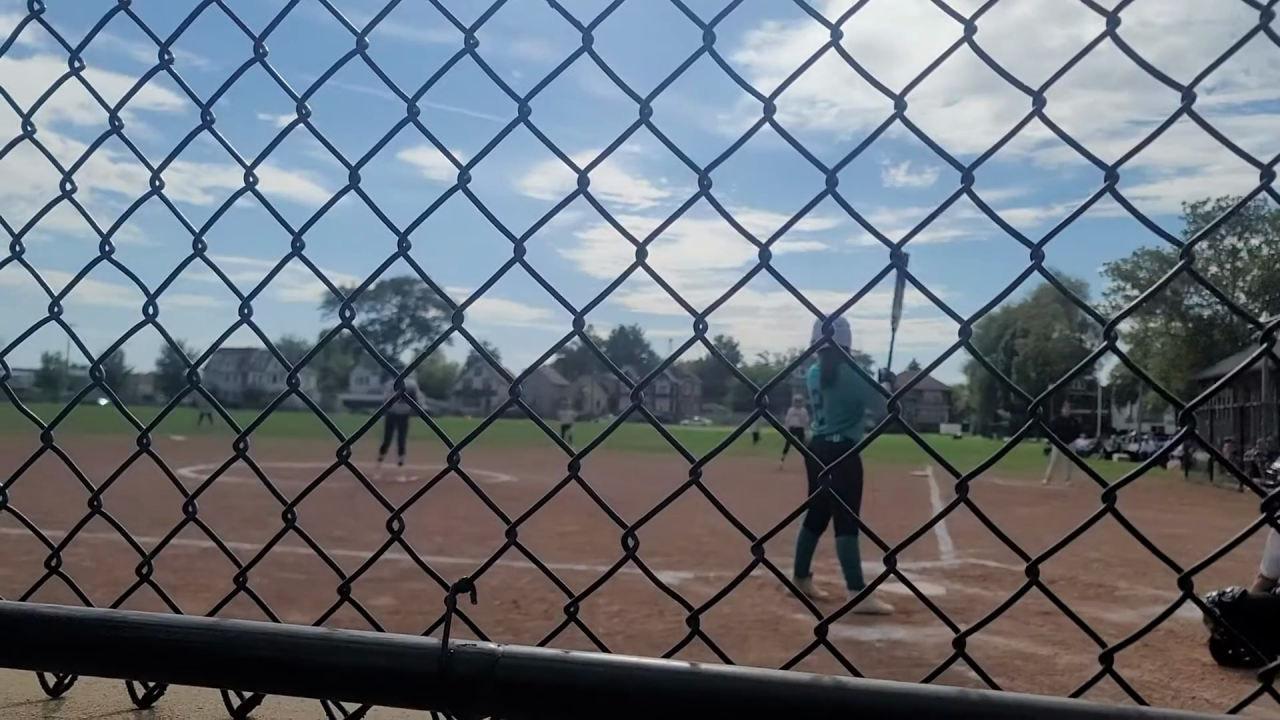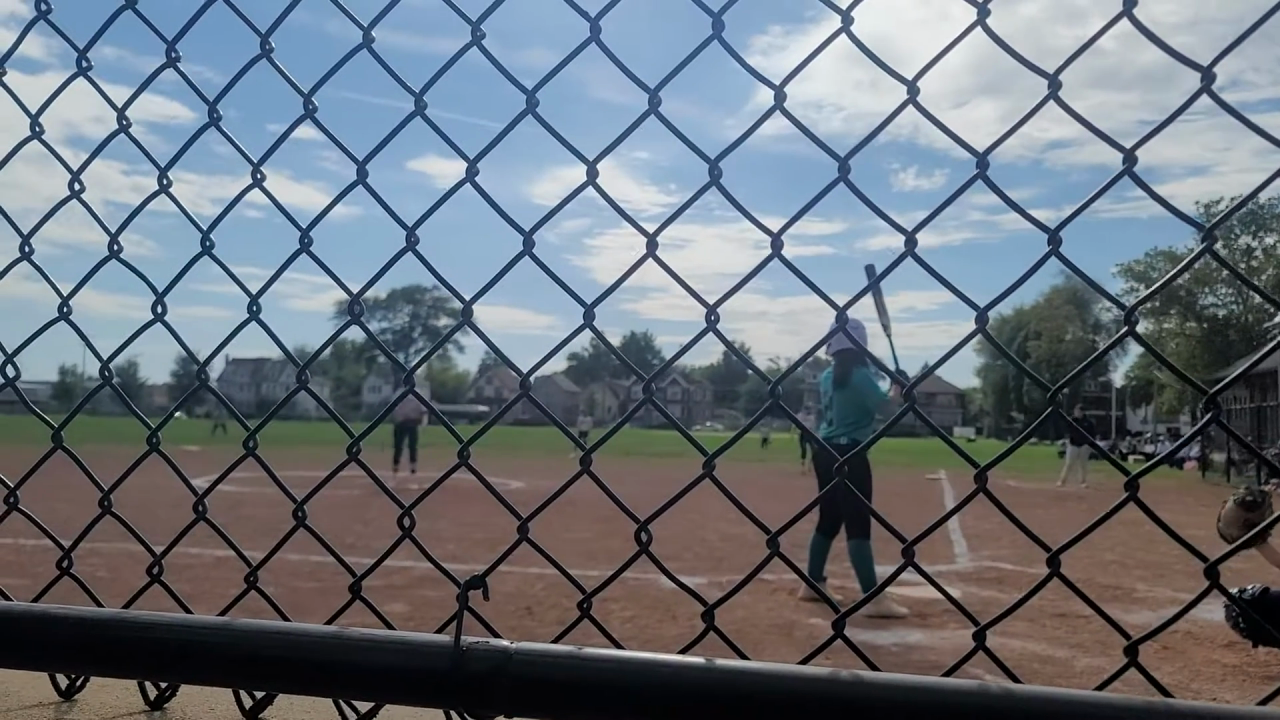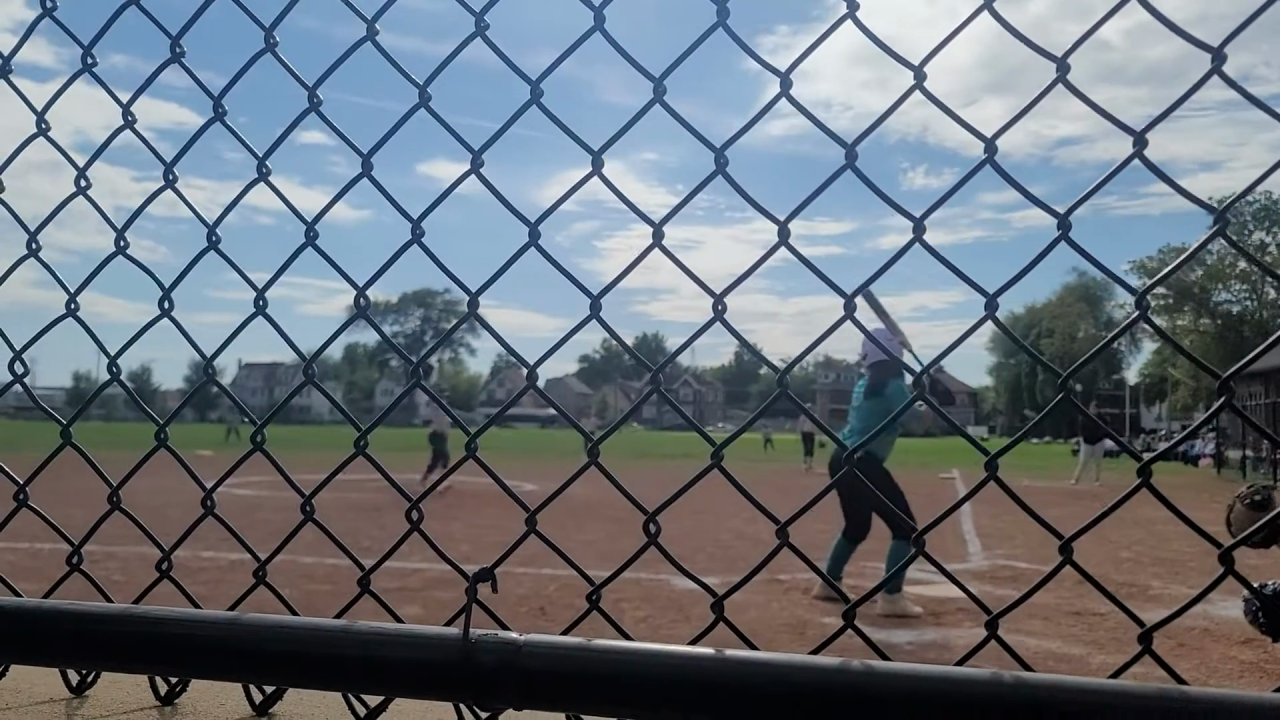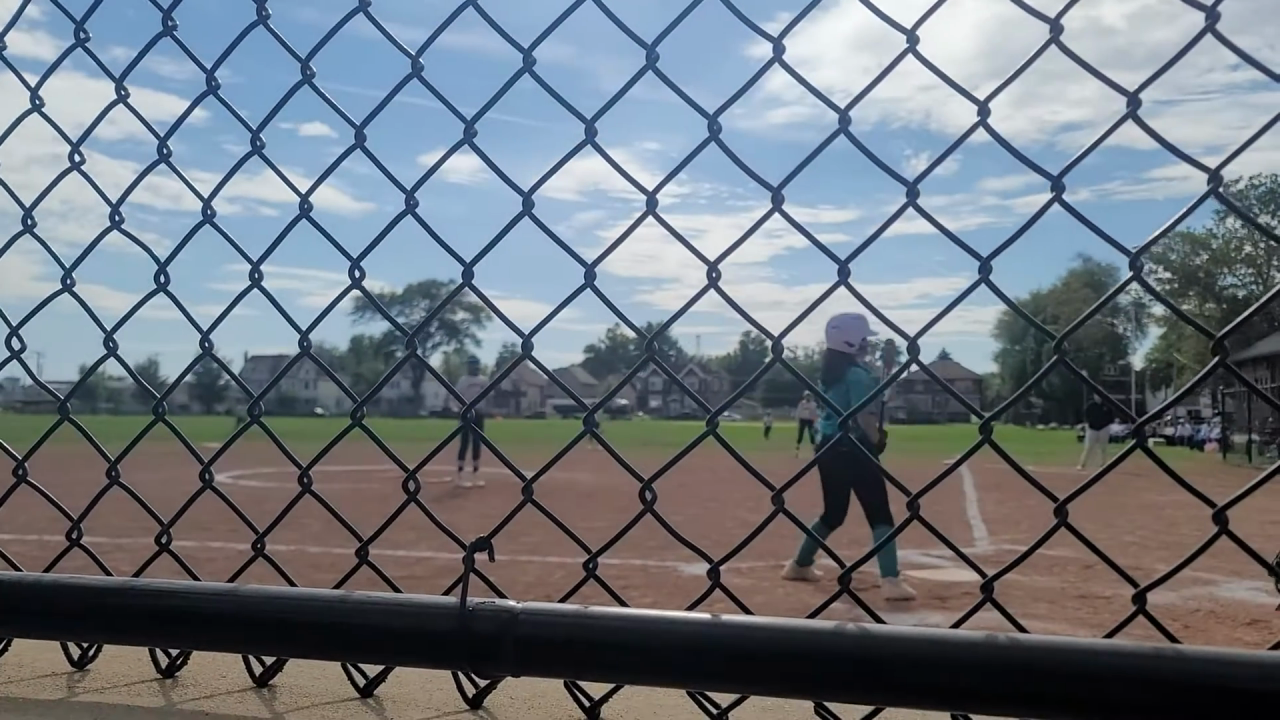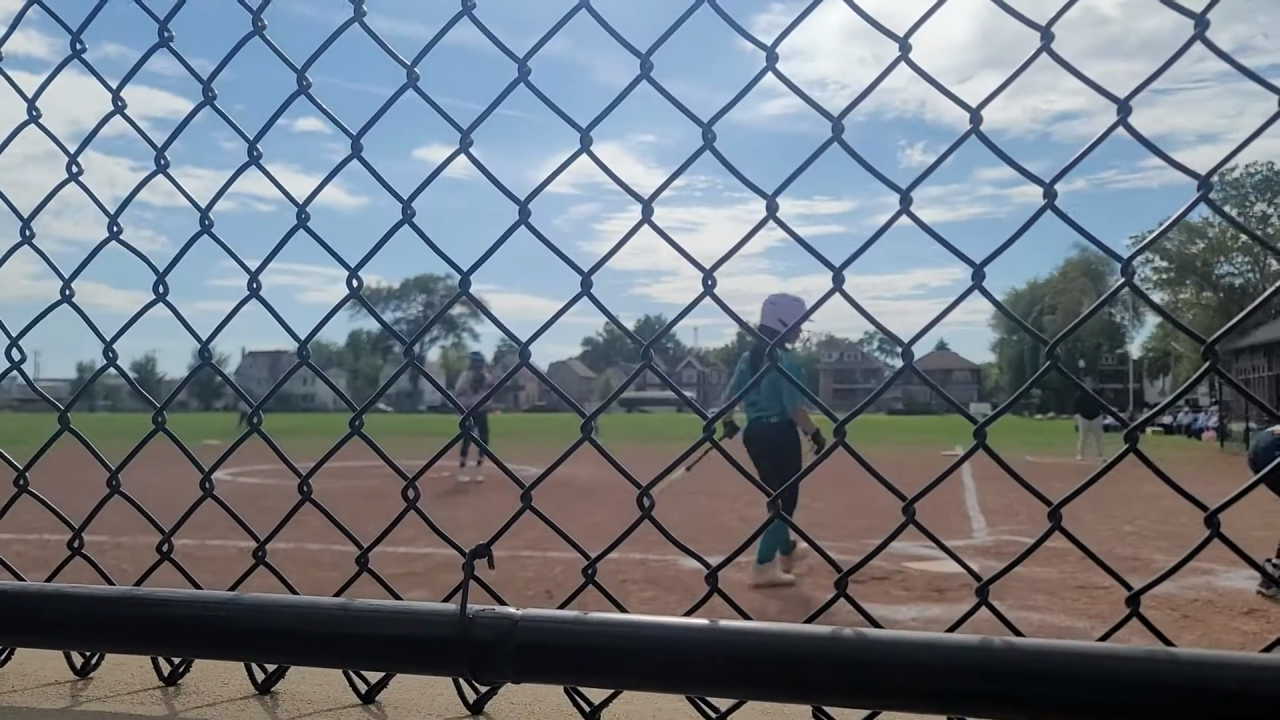
dt=1s
person 1, frame 1
left shoulder: (814, 373)
right shoulder: (848, 372)
right elbow: (878, 402)
left wrist: (873, 384)
left hip: (818, 449)
right hip: (841, 451)
left knee: (817, 515)
right knee: (846, 521)
left ankle: (800, 579)
right ankle: (858, 593)
person 1, frame 2
left shoulder: (828, 376)
right shoulder: (860, 374)
right elbow: (885, 407)
right wrist: (898, 387)
left hip: (826, 453)
right hip: (849, 455)
left knee: (829, 520)
right knee: (858, 524)
left ankle: (813, 584)
right ankle: (874, 598)
person 1, frame 3
left shoulder: (863, 385)
right shoulder: (892, 385)
right elbow: (916, 422)
left wrist: (927, 399)
right wrist: (935, 399)
left hip: (842, 462)
right hip: (863, 465)
left knee: (856, 527)
right knee: (904, 526)
left ankle: (828, 584)
right ankle: (891, 597)
person 1, frame 4
left shoulder: (829, 374)
right shoulder: (857, 374)
right elbow: (865, 417)
left wrist: (873, 433)
right wrist: (877, 438)
left hip: (828, 449)
right hip: (853, 450)
left knee: (833, 513)
right knee: (880, 513)
left ankle: (799, 565)
right ankle: (891, 581)
person 1, frame 5
left shoulder: (750, 357)
right shoulder: (785, 362)
left elbow: (730, 395)
right elbow: (794, 408)
left wrist: (728, 422)
right wrist: (814, 433)
left hip: (754, 433)
right hip: (779, 434)
left knee: (777, 496)
right knee: (784, 501)
left ankle: (785, 551)
right ankle: (764, 566)
